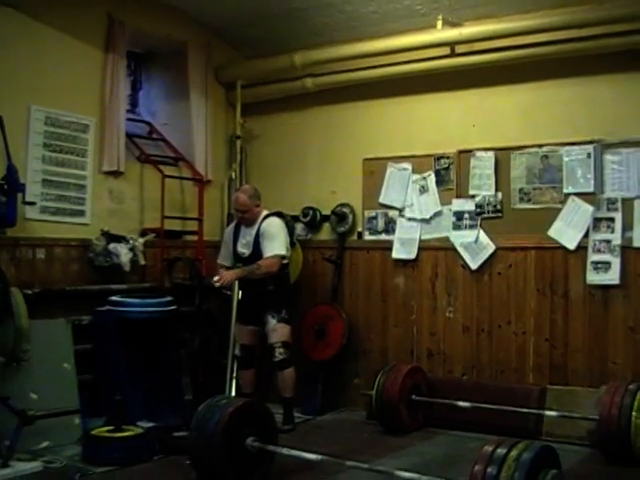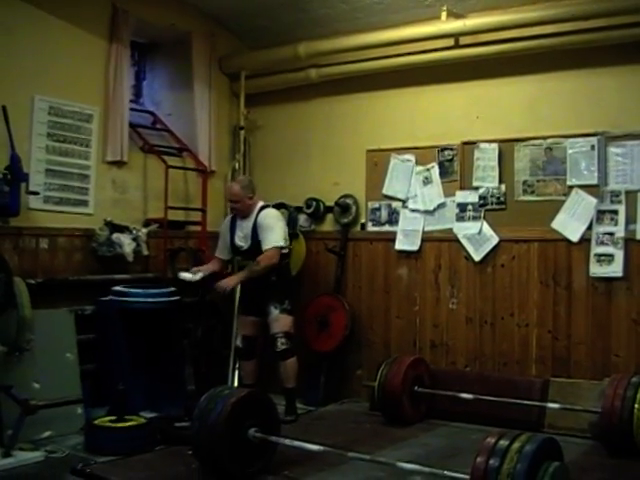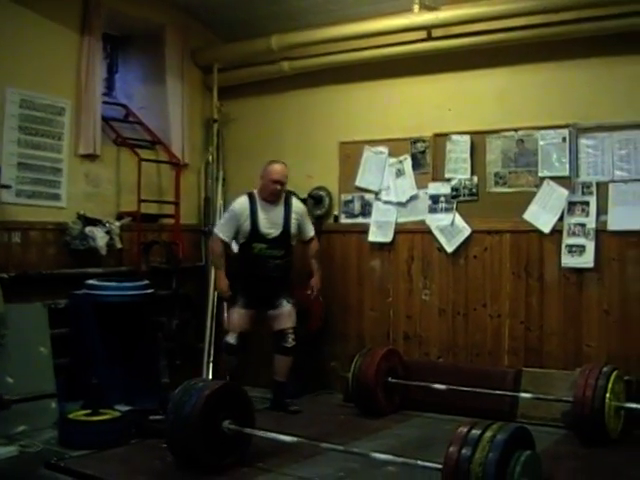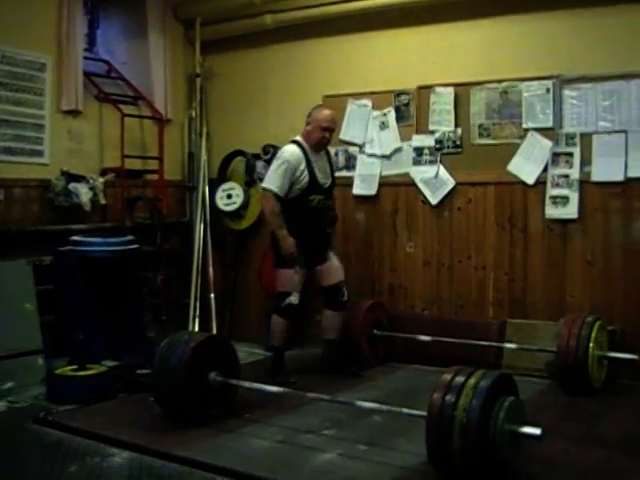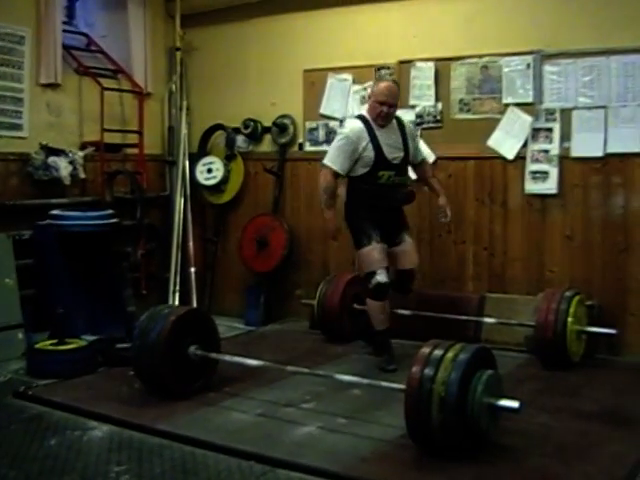
dt=0.7s
person 1, frame 1
left shoulder: (272, 225)
right shoulder: (232, 229)
left elbow: (272, 264)
right elbow: (224, 264)
left wrist: (236, 273)
right wrist: (221, 276)
left hip: (274, 298)
right hip: (248, 297)
left knee: (280, 353)
right knee: (244, 354)
left ankle: (288, 413)
person 1, frame 2
left shoulder: (268, 216)
right shoulder: (229, 223)
left elbow: (272, 257)
right elbow: (221, 259)
left wrist: (236, 277)
right wrist: (201, 270)
left hip: (275, 288)
right hip: (250, 291)
left knee: (283, 344)
right knee: (245, 345)
left ankle: (290, 404)
person 1, frame 3
left shoulder: (295, 206)
right shoulder: (242, 205)
left elbow: (311, 241)
right elbow: (218, 242)
left wrist: (316, 274)
right wrist: (220, 275)
left hip: (280, 283)
right hip: (246, 283)
left knee: (286, 339)
right knee: (233, 338)
left ankle: (279, 395)
person 1, frame 4
left shoulder: (327, 155)
right shoulder: (291, 155)
right elbow: (268, 197)
left wrist: (331, 220)
right wrist: (282, 236)
left hip: (319, 237)
right hip: (292, 239)
left knee: (338, 294)
right knee: (289, 302)
left ankle: (334, 355)
right ankle: (276, 364)
person 1, frame 5
left shoulder: (404, 128)
right shoulder: (354, 131)
left elbow: (421, 164)
right elbow: (328, 173)
left wrist: (440, 194)
right wrist: (329, 211)
left hip: (393, 213)
right hip: (365, 215)
left knee: (406, 277)
right knee: (379, 280)
left ankle: (375, 331)
right ankle: (384, 348)
